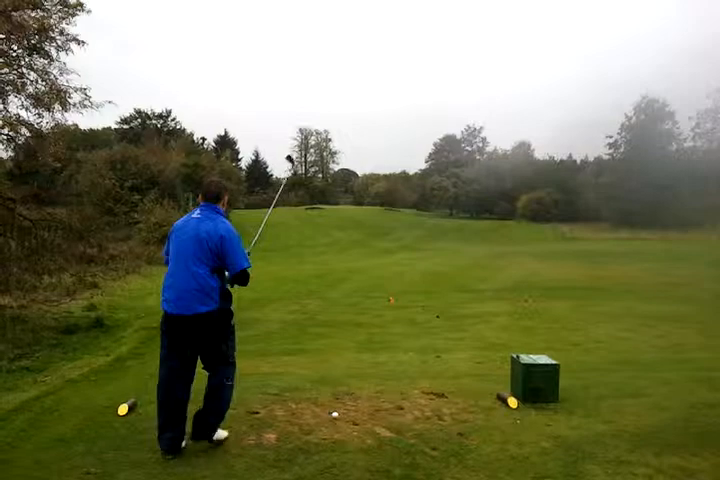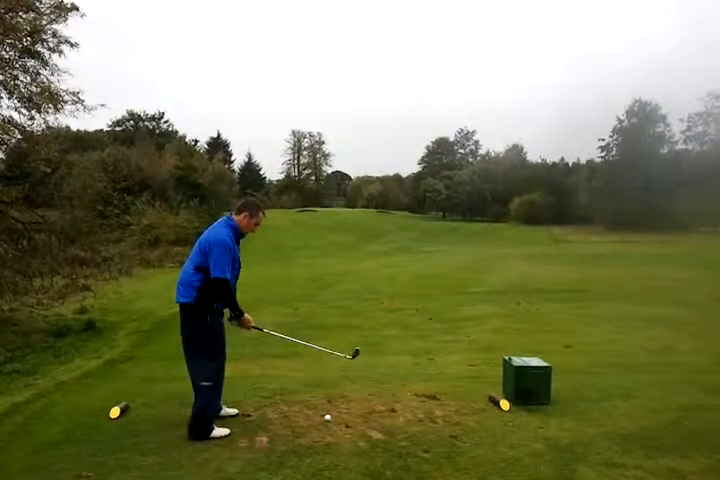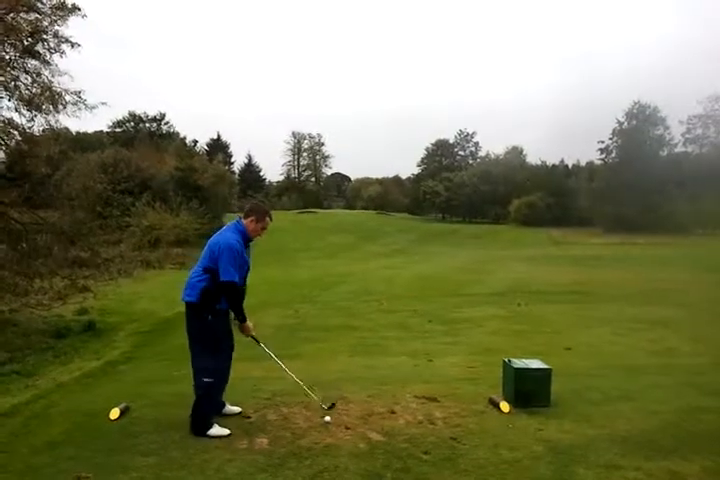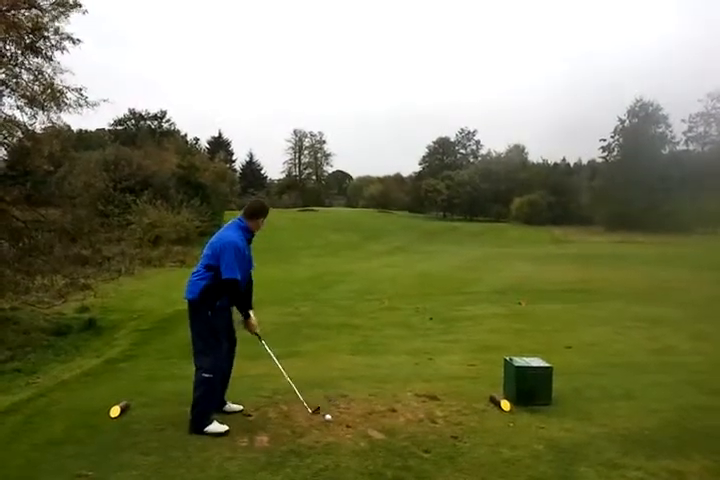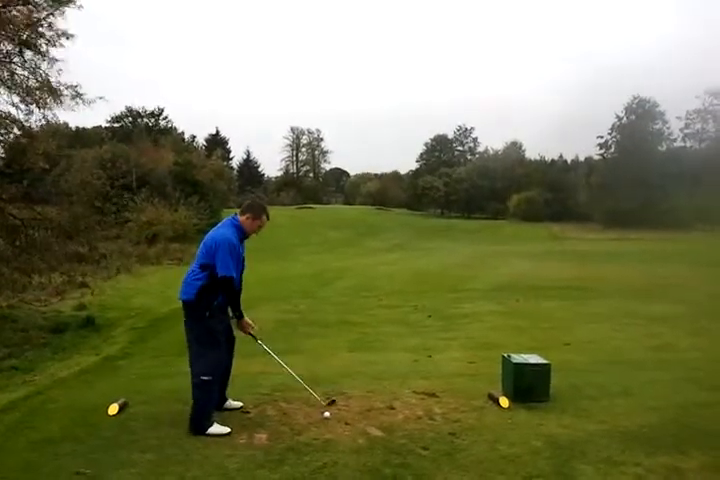
dt=1s
person 1, frame 1
left shoulder: (179, 225)
right shoulder: (224, 229)
right elbow: (242, 277)
right wrist: (229, 275)
left hip: (175, 309)
right hip: (209, 311)
left knee: (173, 375)
right knee: (221, 369)
left ankle: (170, 441)
right ankle: (206, 426)
person 1, frame 2
left shoulder: (224, 231)
right shoulder: (223, 239)
left elbow: (222, 280)
right elbow: (221, 283)
left wrist: (233, 310)
right wrist: (239, 314)
left hip: (202, 302)
right hip: (199, 305)
left knee: (214, 357)
right knee: (207, 361)
left ankle: (211, 406)
right ankle: (201, 425)
person 1, frame 3
left shoulder: (238, 238)
right shoulder: (230, 243)
left elbow: (237, 283)
right elbow: (228, 286)
left wrist: (240, 316)
right wrist: (242, 319)
left hip: (214, 303)
right hip: (203, 304)
left knee: (223, 352)
right knee: (210, 360)
left ankle: (215, 403)
right ankle: (201, 422)
person 1, frame 4
left shoulder: (240, 235)
right shoulder: (233, 241)
left elbow: (245, 277)
right elbow: (231, 284)
left wrist: (249, 310)
right wrist: (246, 316)
left hip: (217, 300)
right hip: (205, 301)
left knee: (226, 348)
right knee: (211, 357)
left ankle: (216, 401)
right ankle: (201, 419)
person 1, frame 5
left shoulder: (234, 233)
right shoulder: (226, 238)
left elbow: (232, 279)
right elbow: (226, 282)
left wrist: (236, 313)
right wrist: (240, 316)
left hip: (212, 299)
right hip: (200, 301)
left knee: (225, 346)
right knee: (208, 357)
left ankle: (217, 398)
right ankle: (201, 420)
